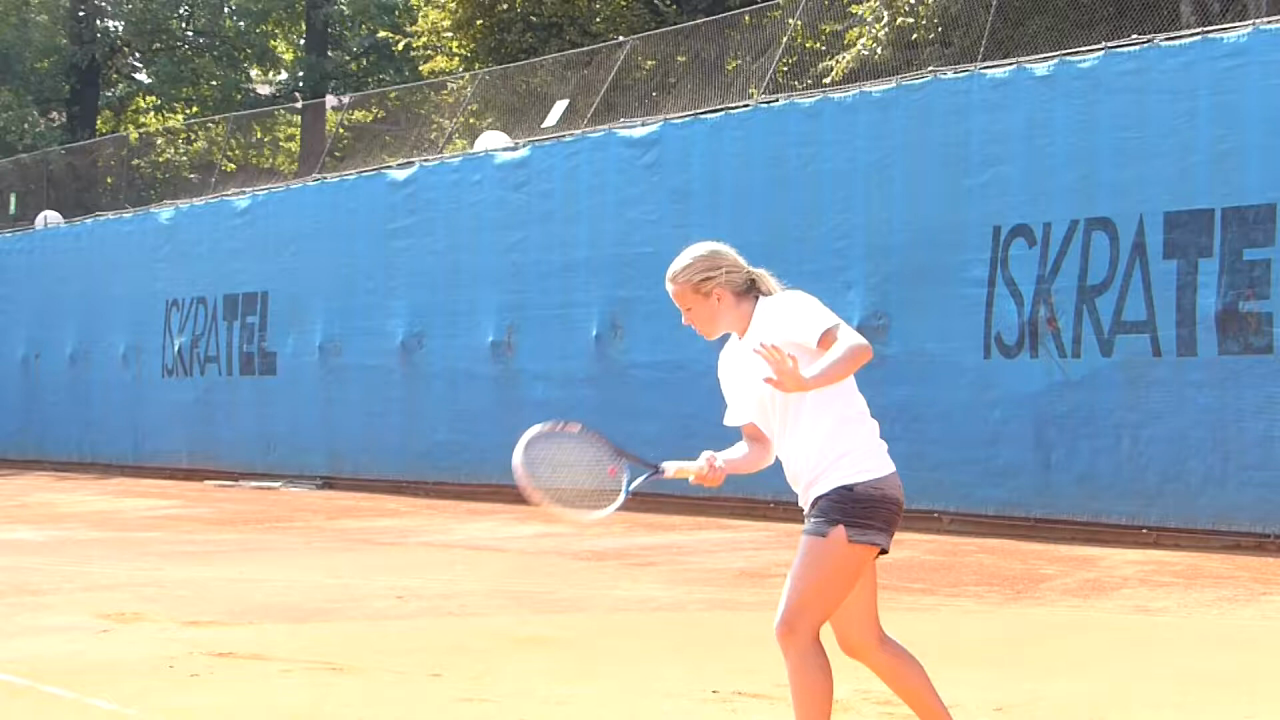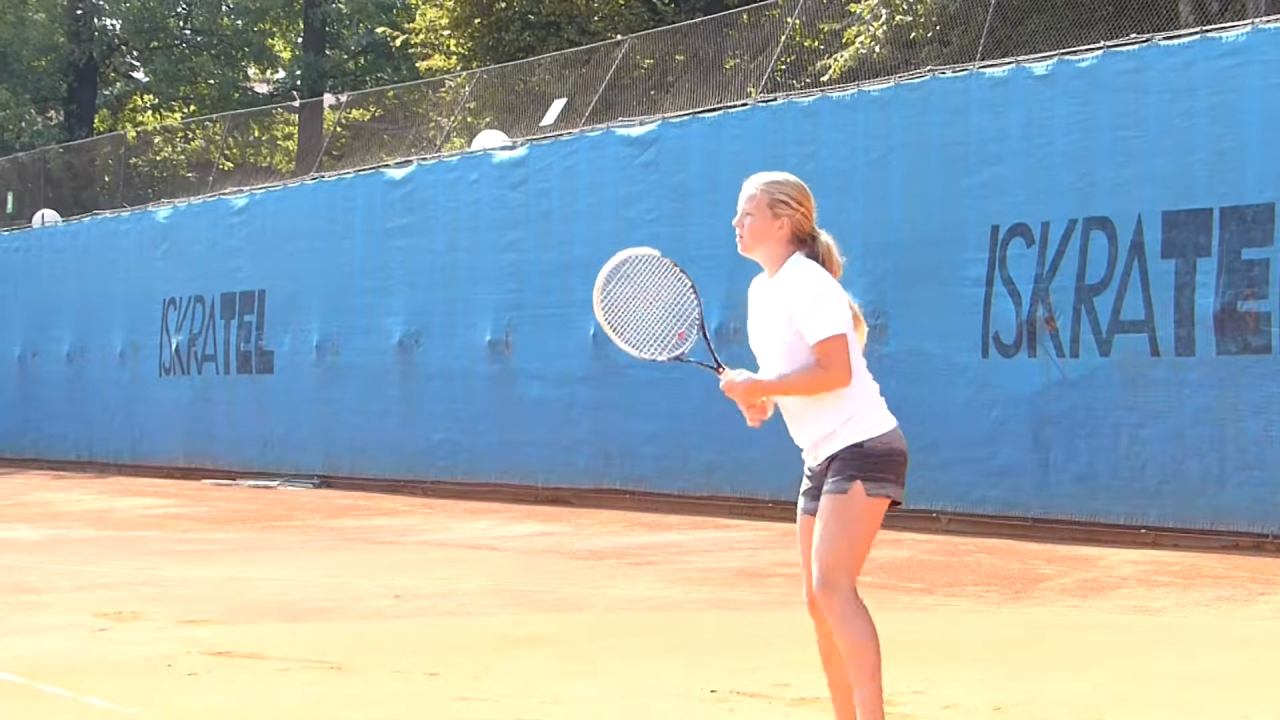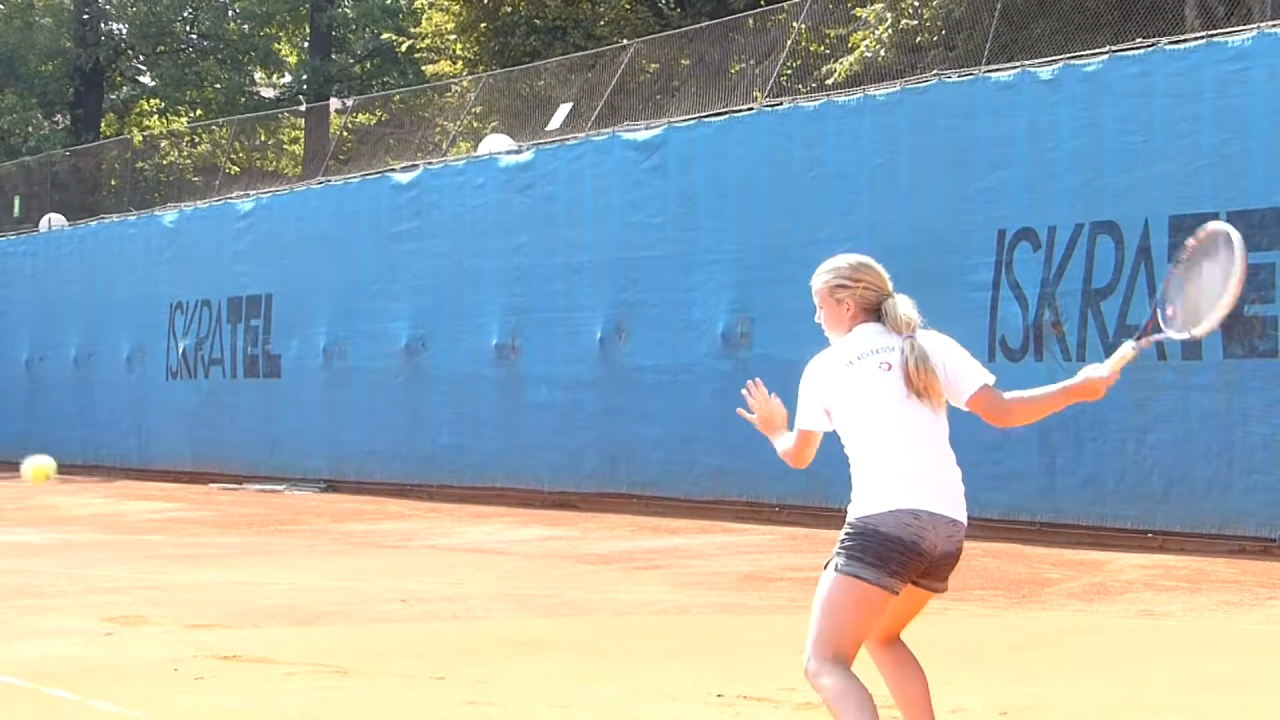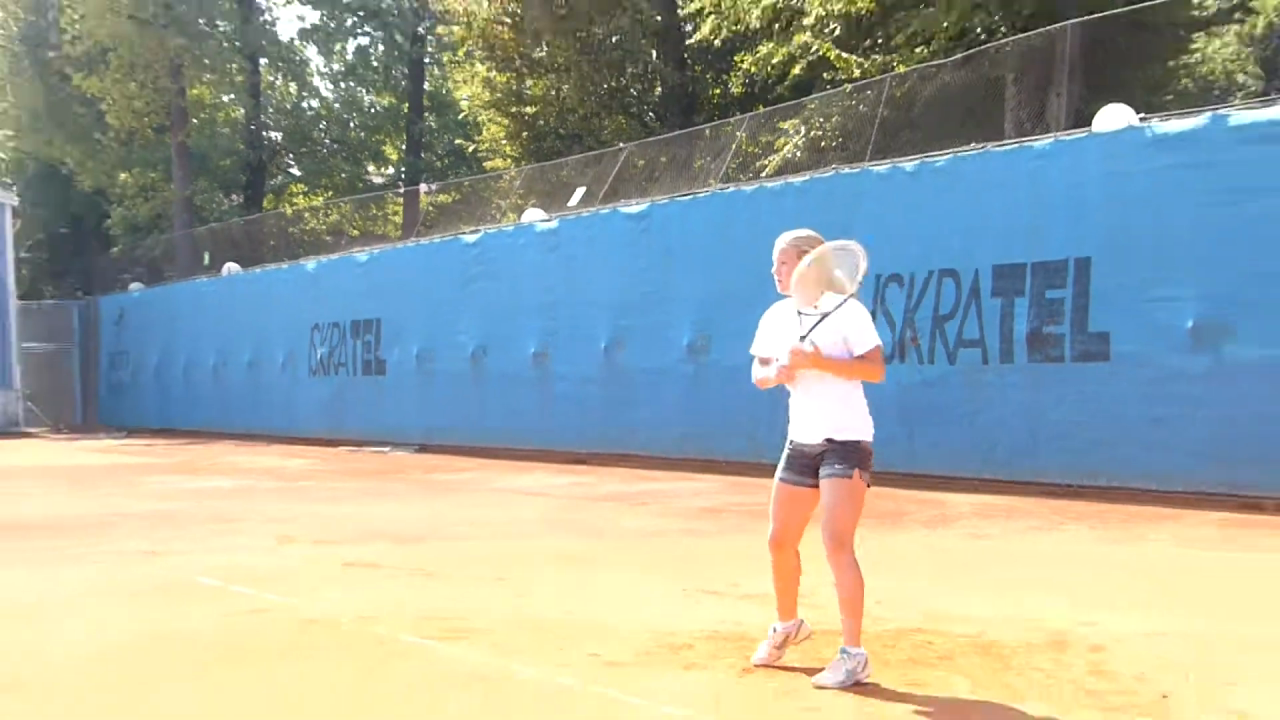
dt=1s
person 1, frame 1
left shoulder: (789, 309)
right shoulder: (731, 359)
left elbow: (855, 348)
right elbow: (760, 448)
left wrist: (804, 382)
right wrist: (721, 464)
left hip: (858, 490)
right hip: (826, 499)
left knee: (793, 629)
right knee: (862, 639)
person 1, frame 2
left shoulder: (807, 284)
right shoulder: (763, 290)
left elbow: (835, 371)
left wrist: (758, 387)
right wrist: (765, 398)
left hip: (864, 450)
right hip: (826, 461)
left knee: (834, 591)
right knee: (819, 600)
person 1, frame 3
left shoulder: (823, 367)
right shoulder: (934, 349)
left elbow: (798, 455)
right elbow: (1006, 412)
left wrist: (775, 430)
right wrist: (1080, 386)
left hip: (886, 526)
right hip: (946, 527)
left knee: (823, 664)
right knee: (880, 640)
person 1, frame 4
left shoulder: (848, 312)
right shoulder: (775, 317)
left elbow: (875, 371)
right elbow: (760, 377)
left wrist: (818, 362)
right wrist: (779, 371)
left hip: (847, 442)
right hip: (803, 443)
left knee: (836, 542)
right knee: (780, 540)
